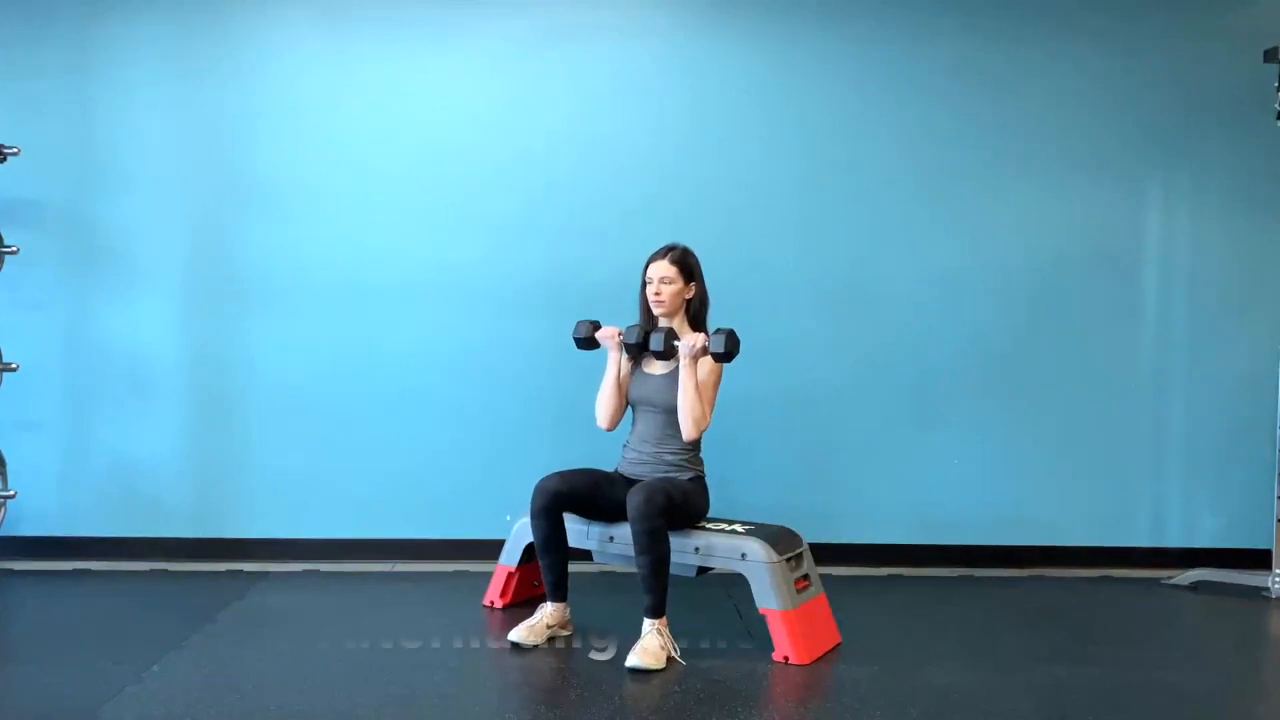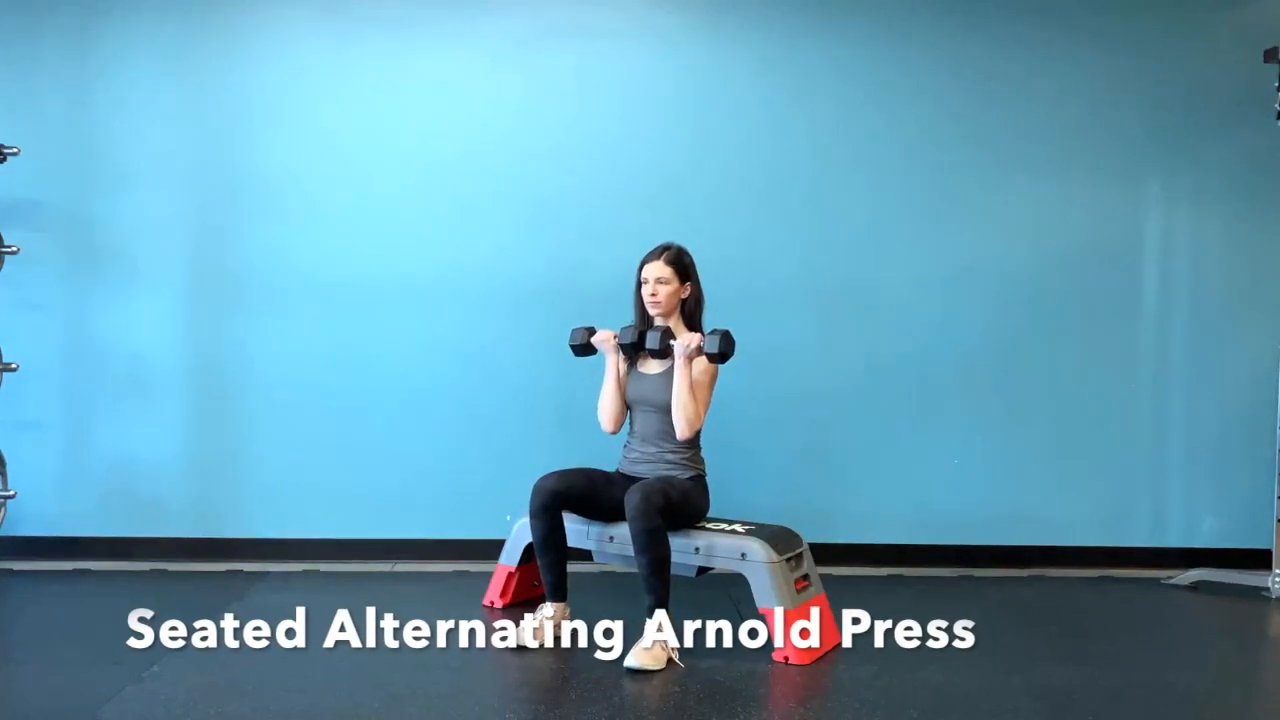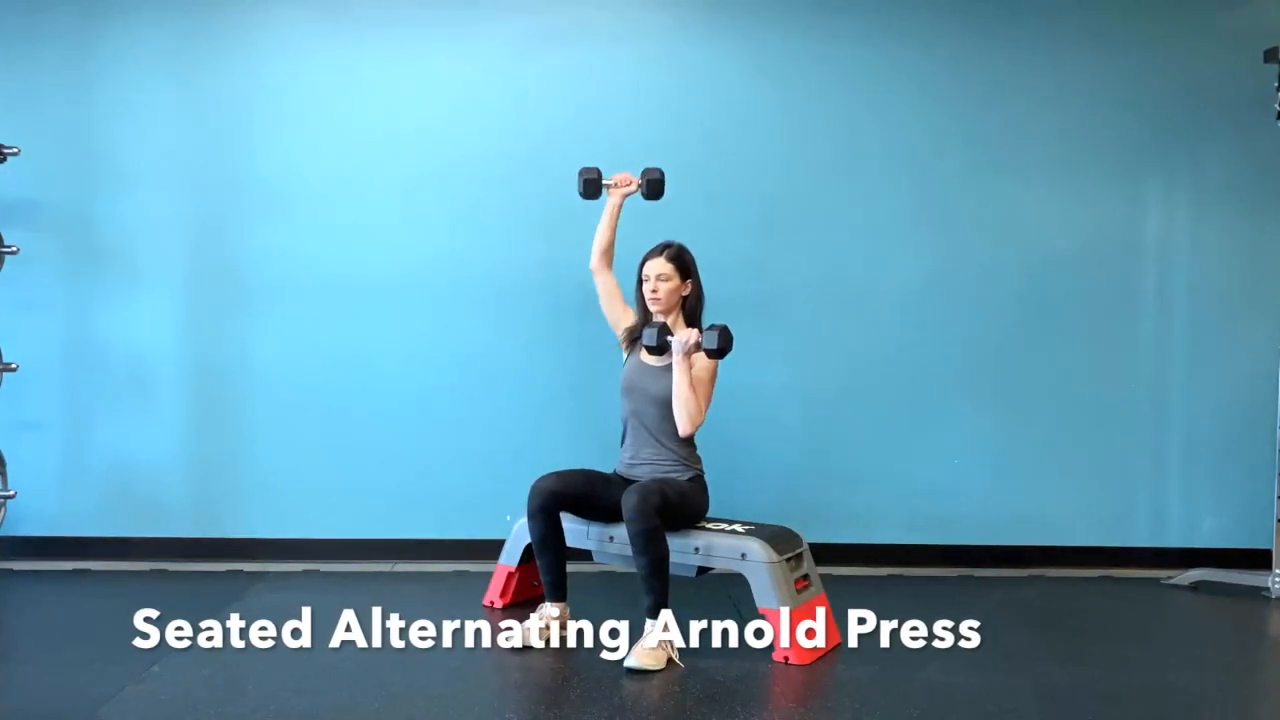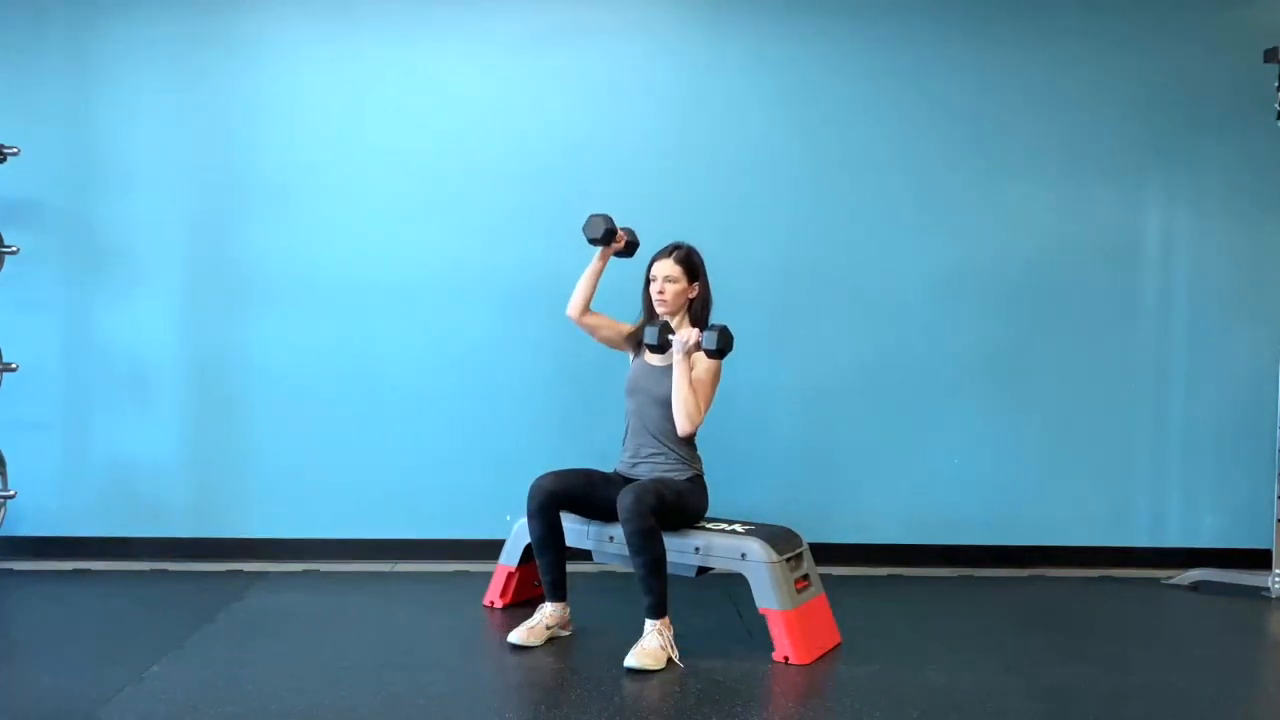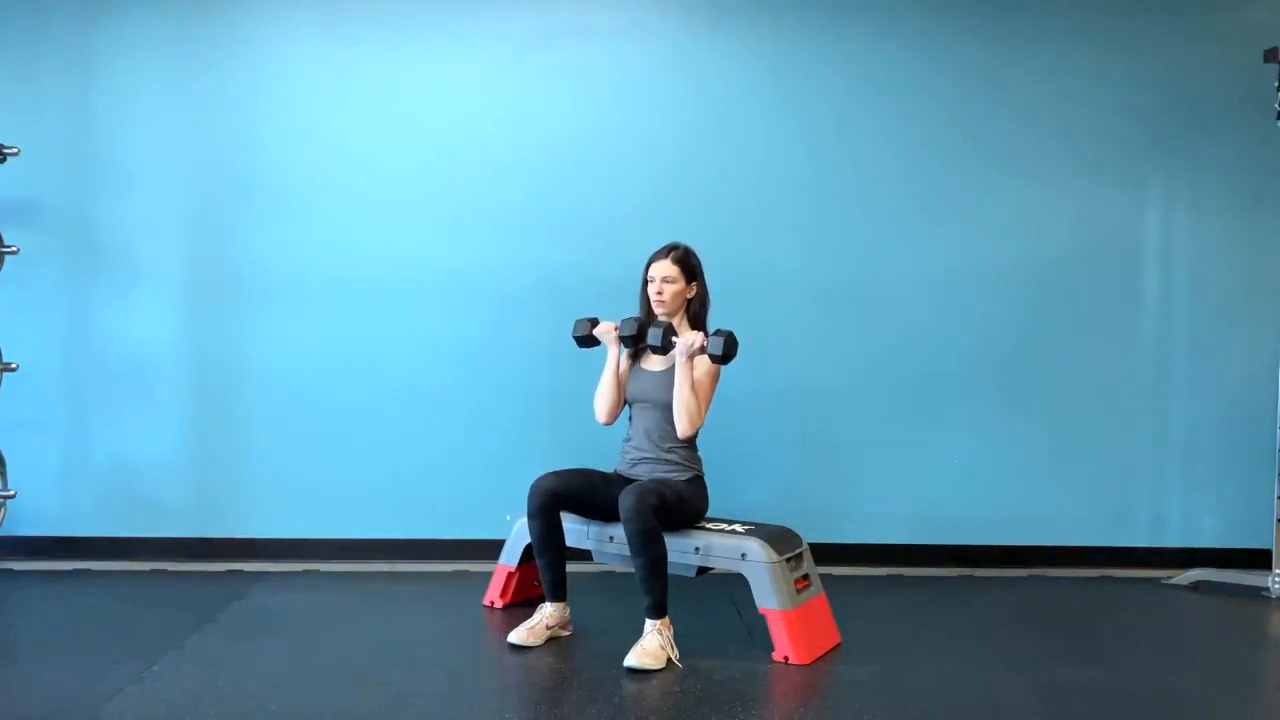
dt=1s
person 1, frame 1
left shoulder: (702, 352)
left elbow: (692, 429)
right elbow: (606, 420)
left wrist: (687, 363)
right wrist: (613, 356)
left hip: (681, 485)
right hip: (627, 477)
left knee: (644, 499)
right knee: (549, 490)
left ankle: (656, 628)
right ankle: (555, 609)
person 1, frame 2
left shoulder: (700, 351)
left elbow: (686, 429)
right elbow: (610, 423)
left wrist: (682, 362)
right wrist: (611, 359)
left hip: (682, 484)
right hip: (627, 477)
left knee: (642, 499)
right knee: (546, 489)
left ankle: (657, 630)
right ankle: (555, 607)
person 1, frame 3
left shoulder: (699, 352)
right shoulder: (632, 336)
left elbow: (687, 425)
right elbow: (600, 265)
left wrist: (681, 359)
right wrist: (614, 202)
left hip: (680, 486)
right hip: (626, 479)
left knee: (640, 501)
right knee: (545, 489)
left ankle: (657, 629)
right ankle: (555, 608)
person 1, frame 4
left shoulder: (704, 353)
right shoulder: (639, 340)
left elbow: (686, 426)
right elbow: (576, 315)
left wrist: (681, 357)
right wrist: (602, 256)
left hip: (680, 487)
right hip: (626, 478)
left knee: (635, 502)
right knee: (545, 489)
left ankle: (658, 628)
right ankle: (555, 611)
person 1, frame 5
left shoulder: (702, 354)
right shoulder: (638, 347)
left elbow: (686, 428)
right elbow: (605, 415)
left wrist: (683, 359)
right wrist: (613, 351)
left hip: (679, 486)
right hip: (626, 477)
left knee: (636, 502)
right knee: (544, 489)
left ankle: (658, 627)
right ankle: (555, 610)
